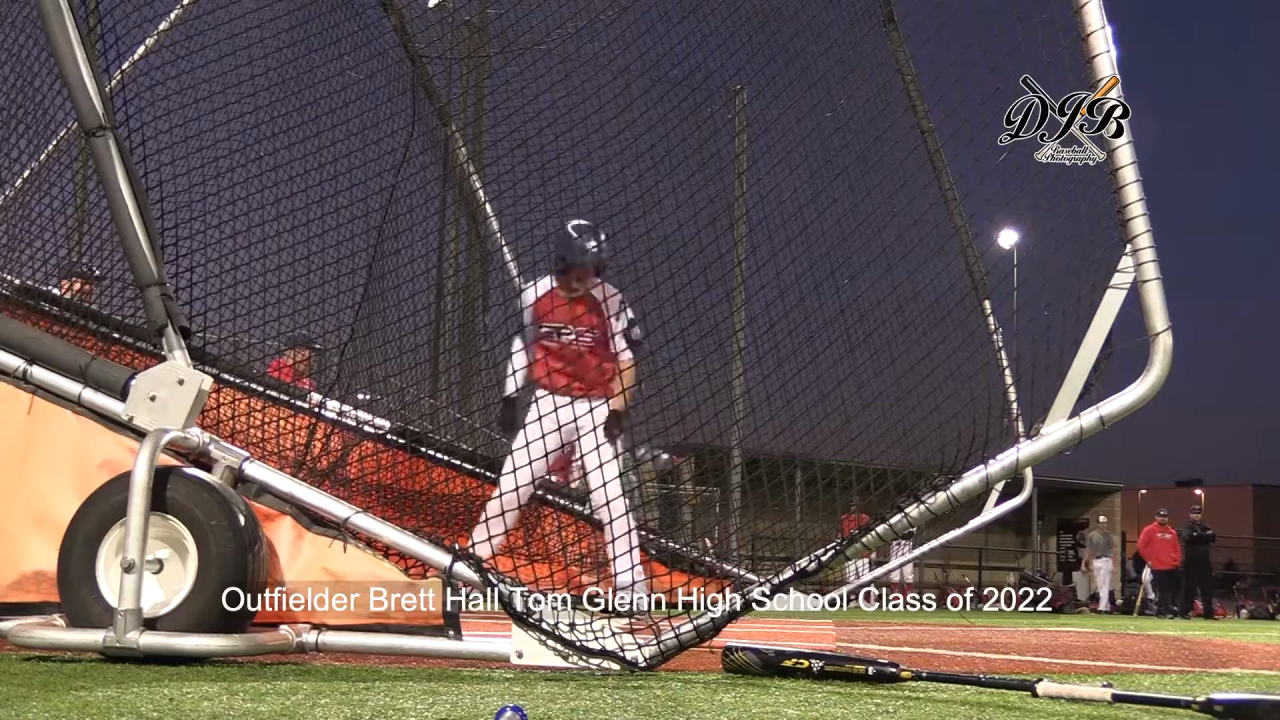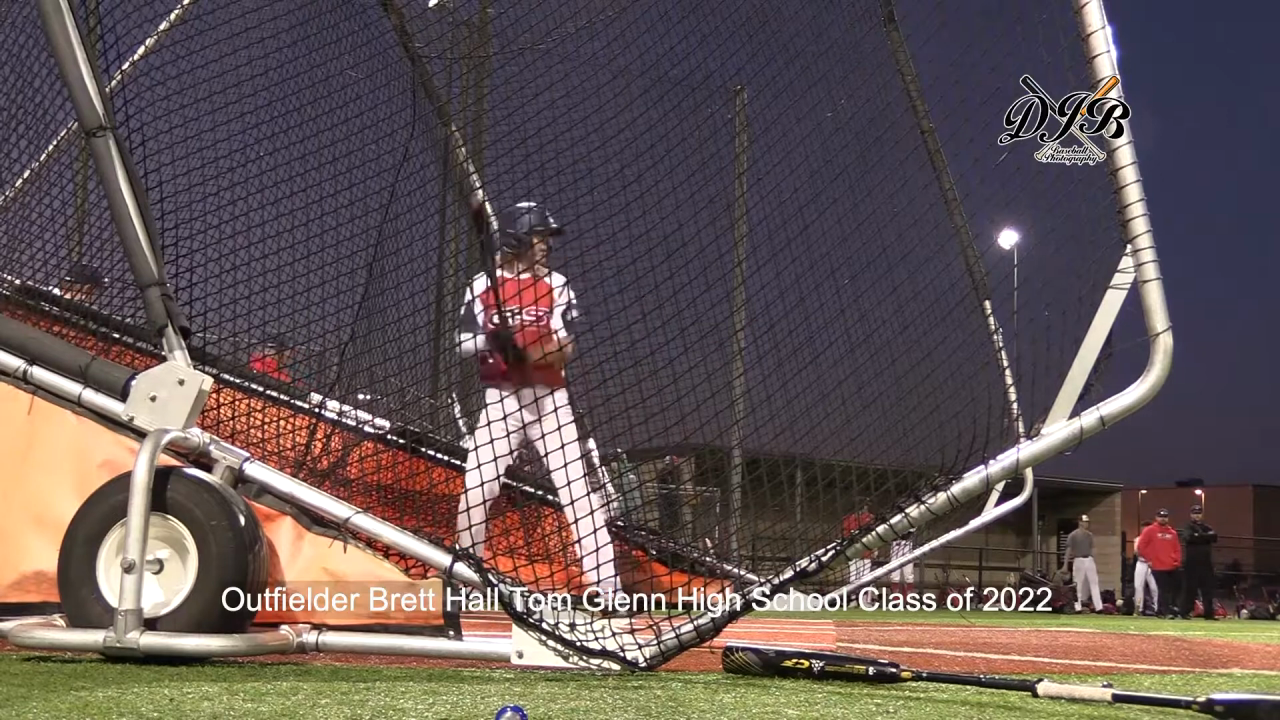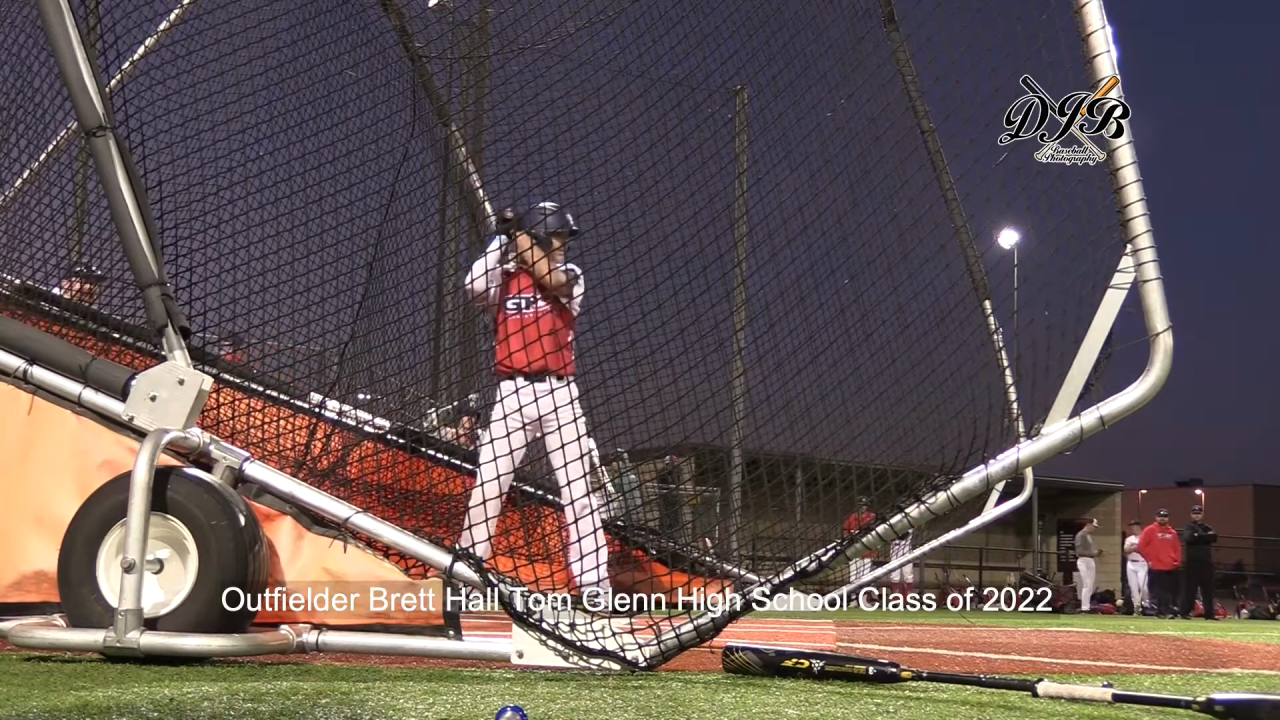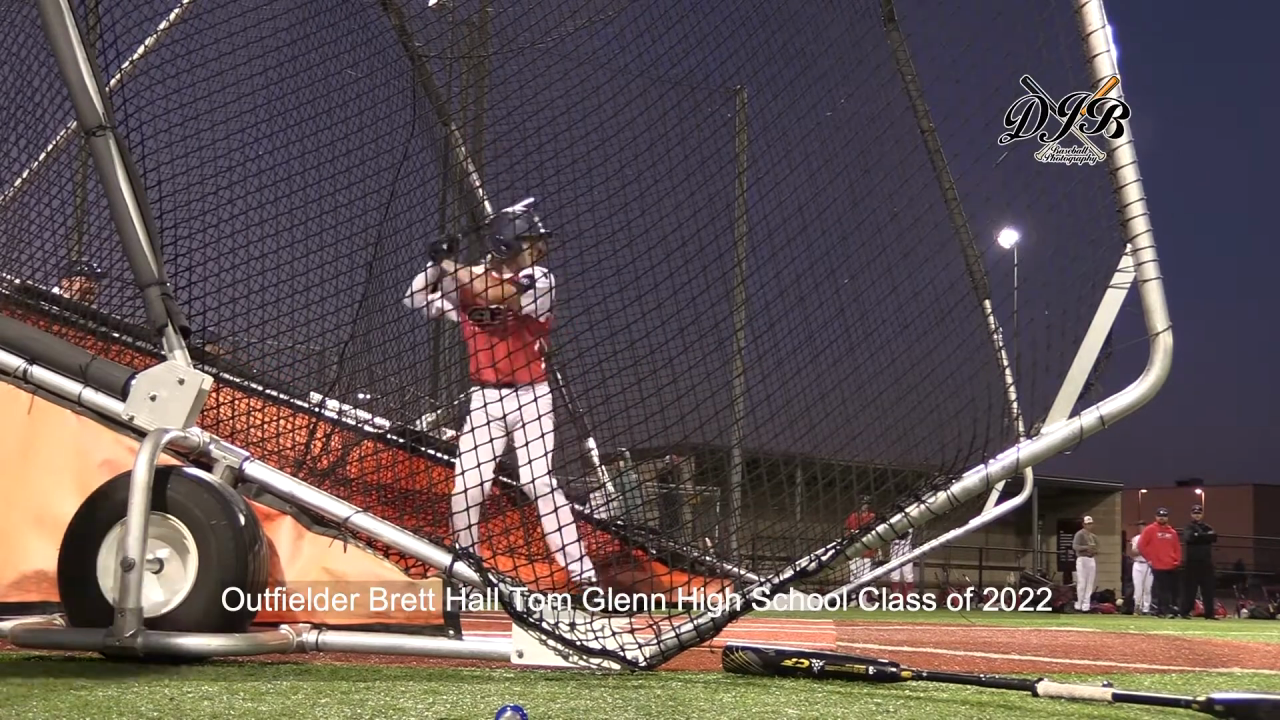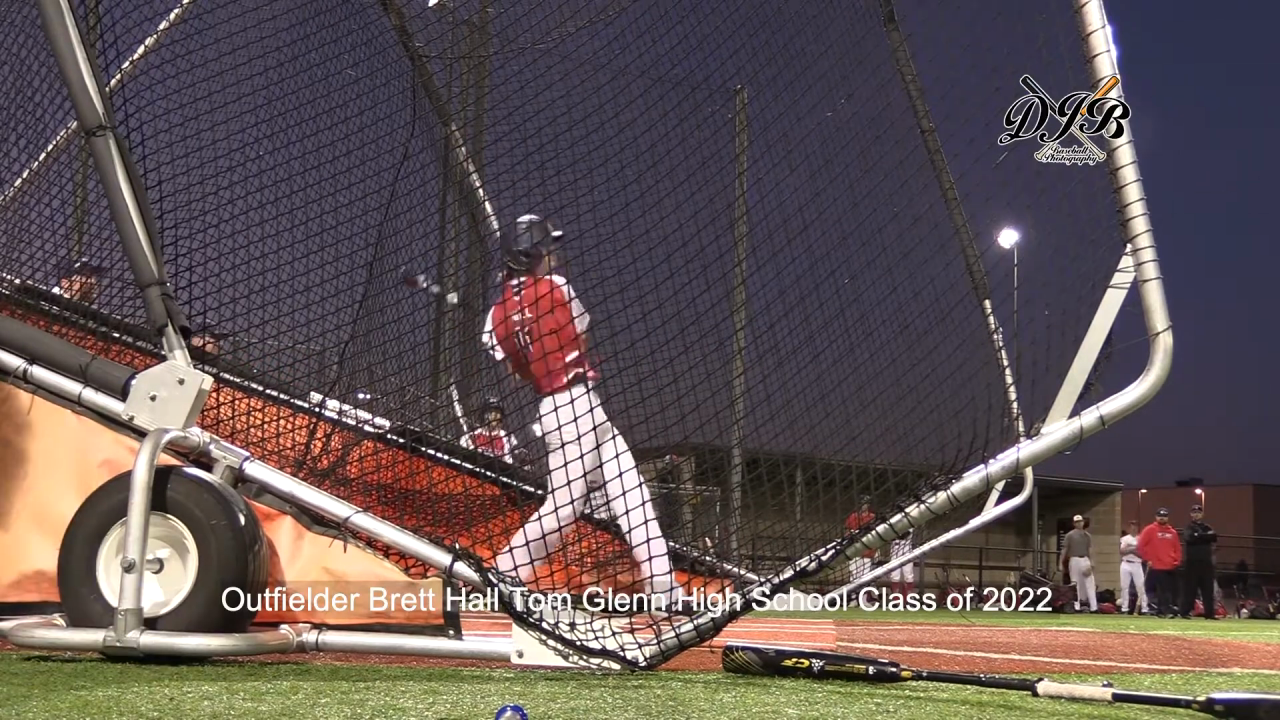
dt=1s
person 1, frame 1
left shoulder: (610, 303)
right shoulder: (535, 294)
left elbow: (625, 361)
right elbow: (526, 345)
left wrist: (619, 409)
right wrist: (511, 393)
left hip: (594, 408)
right hip: (547, 403)
left knee: (609, 494)
right knee: (510, 486)
left ankle: (630, 586)
person 1, frame 2
left shoulder: (556, 285)
right shoulder: (483, 286)
left elbow: (564, 349)
right elbow: (465, 344)
left wrist: (523, 351)
right wrist: (490, 338)
left hip: (549, 399)
right hip: (499, 400)
left knee: (576, 487)
right knee: (476, 488)
left ankle: (604, 582)
person 1, frame 3
left shoulder: (570, 275)
right shoulder: (504, 277)
left elbow: (553, 280)
right elbow: (475, 285)
left wrist: (519, 233)
right wrist: (502, 237)
left hip: (559, 393)
right hip: (512, 394)
left knee: (577, 488)
right knee: (488, 485)
left ankle: (595, 580)
person 1, frame 4
left shoulder: (541, 279)
right shoulder: (466, 281)
left elbow: (498, 294)
right elbow: (418, 302)
left wrist: (450, 266)
right wrist: (438, 265)
left hip: (531, 397)
right hip: (485, 401)
left knee: (538, 481)
right knee: (467, 487)
left ankle: (583, 573)
person 1, frame 5
left shoulder: (498, 312)
right shoulder: (555, 286)
left elbow: (516, 368)
left hip: (581, 404)
right hip: (570, 405)
left knee: (630, 488)
right knee: (563, 504)
left ankle: (663, 589)
right ankle: (503, 577)
